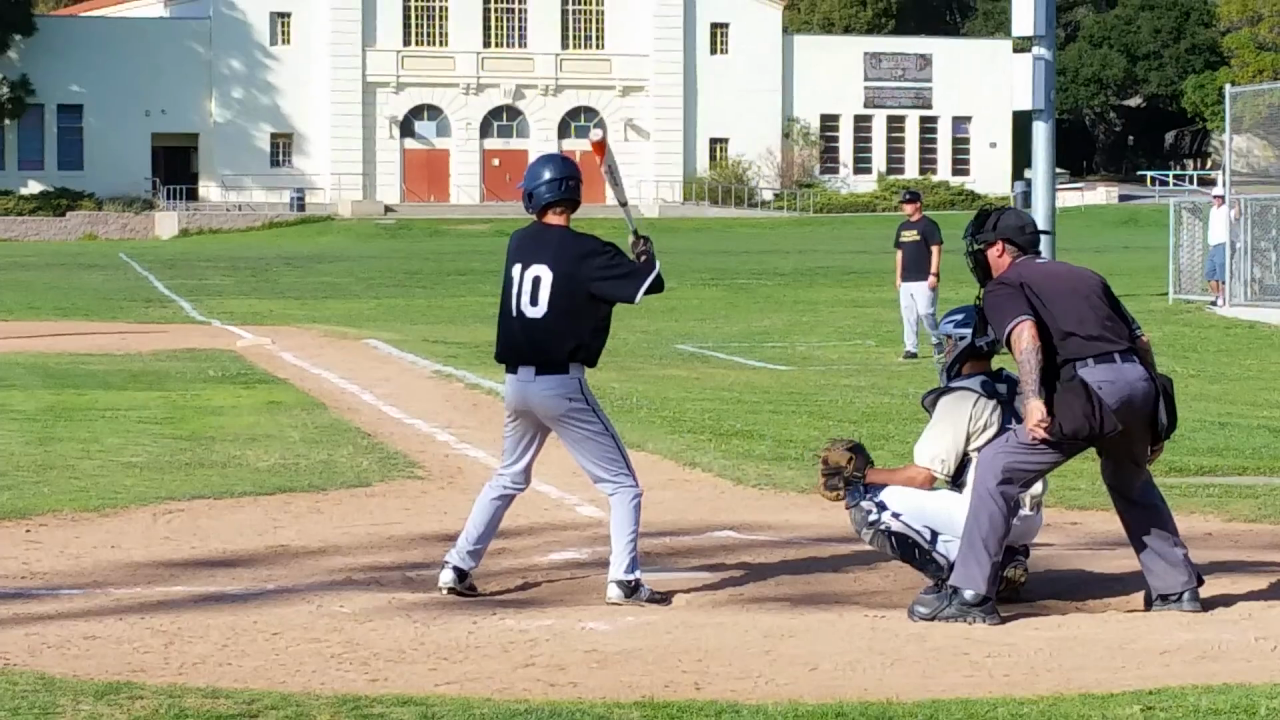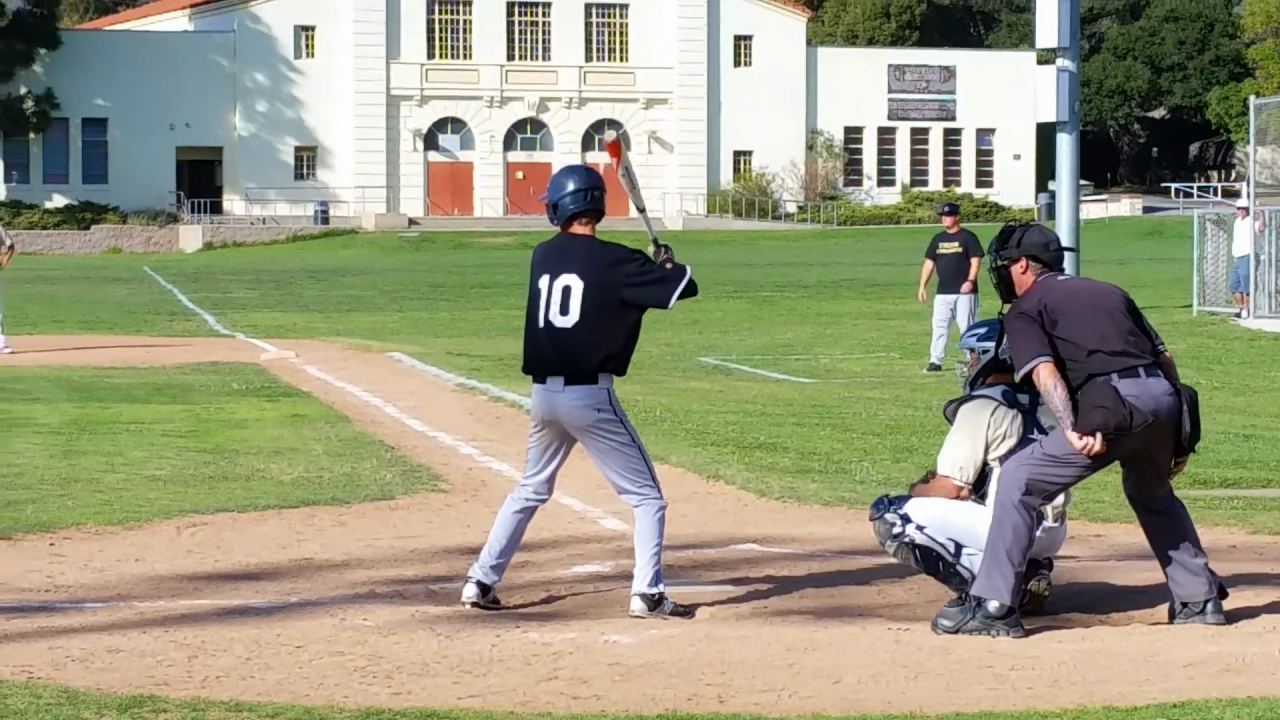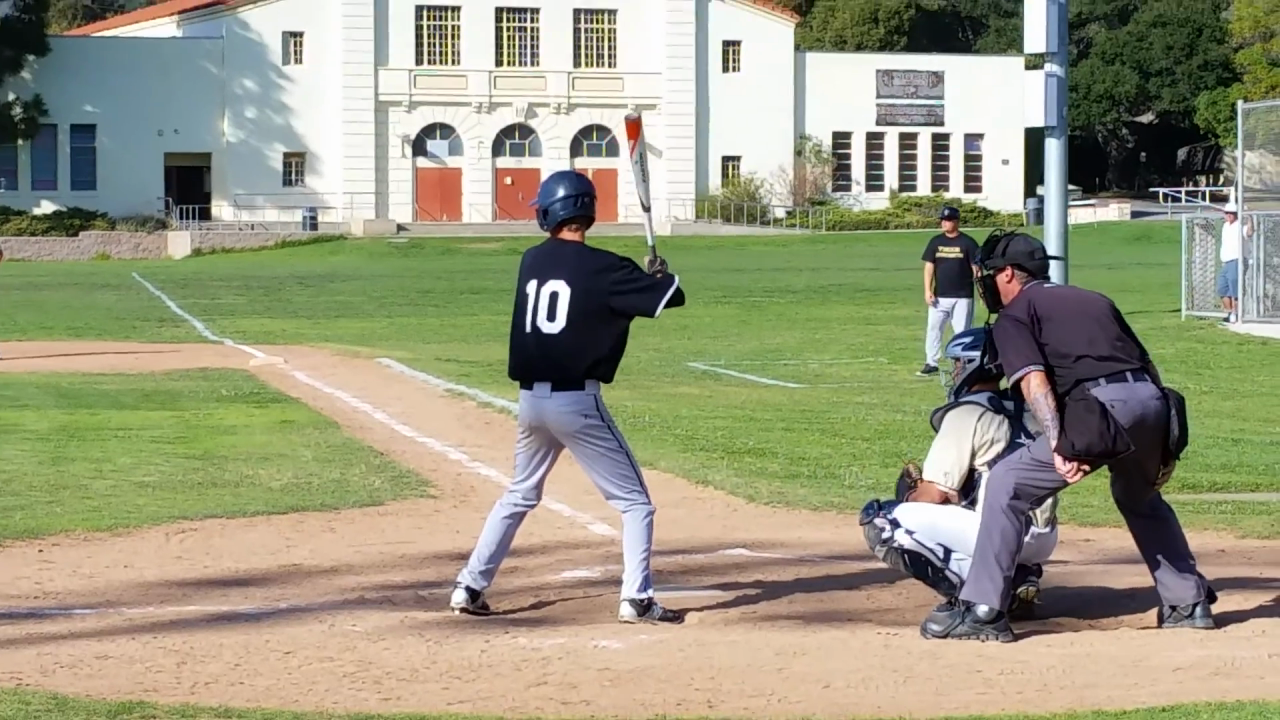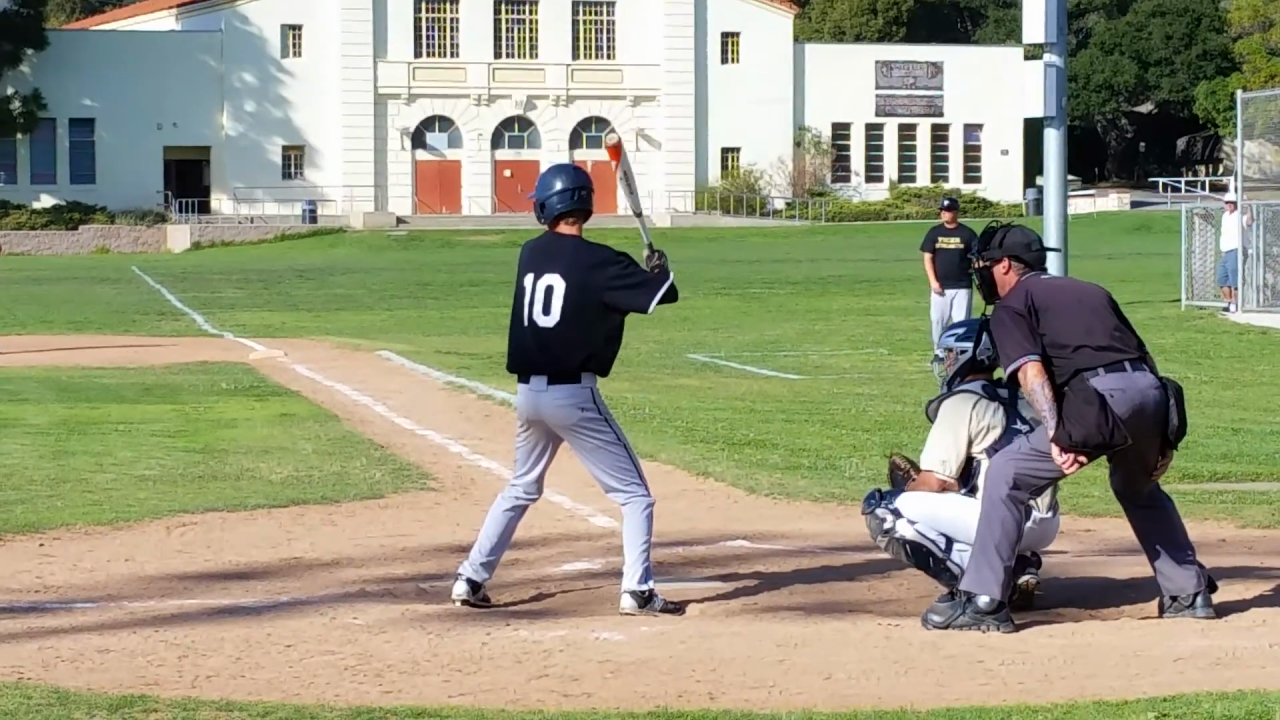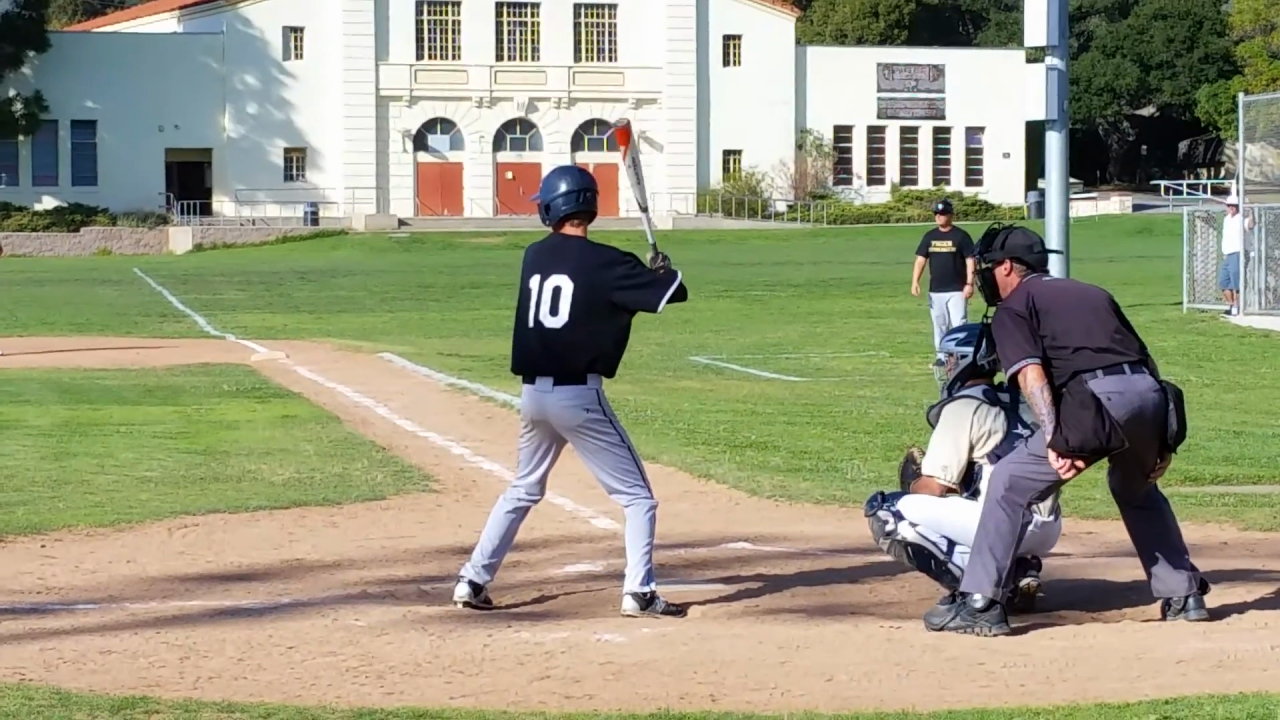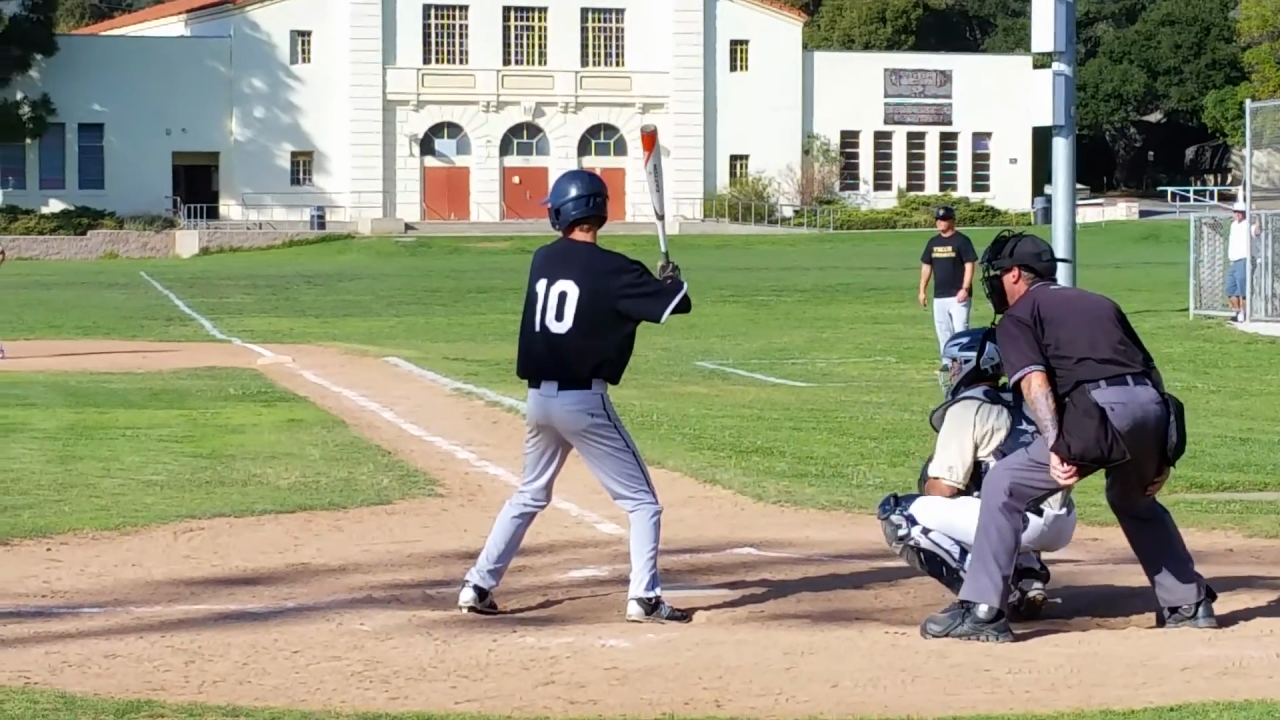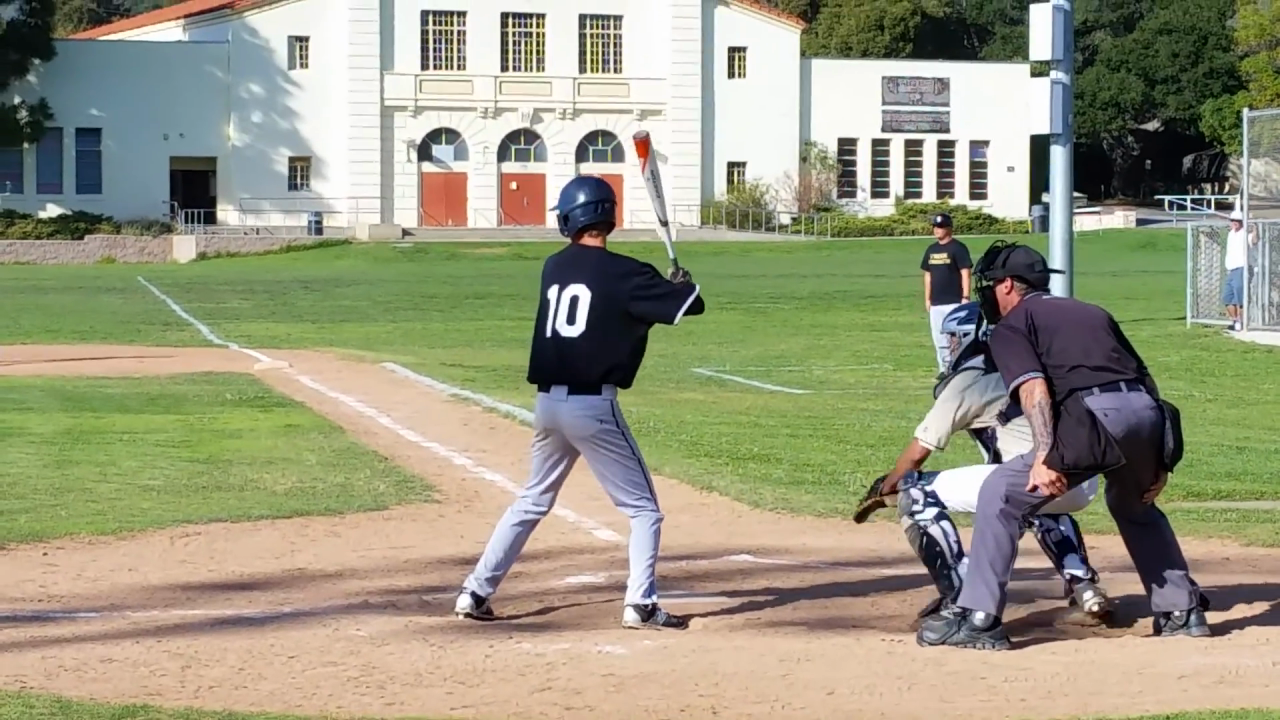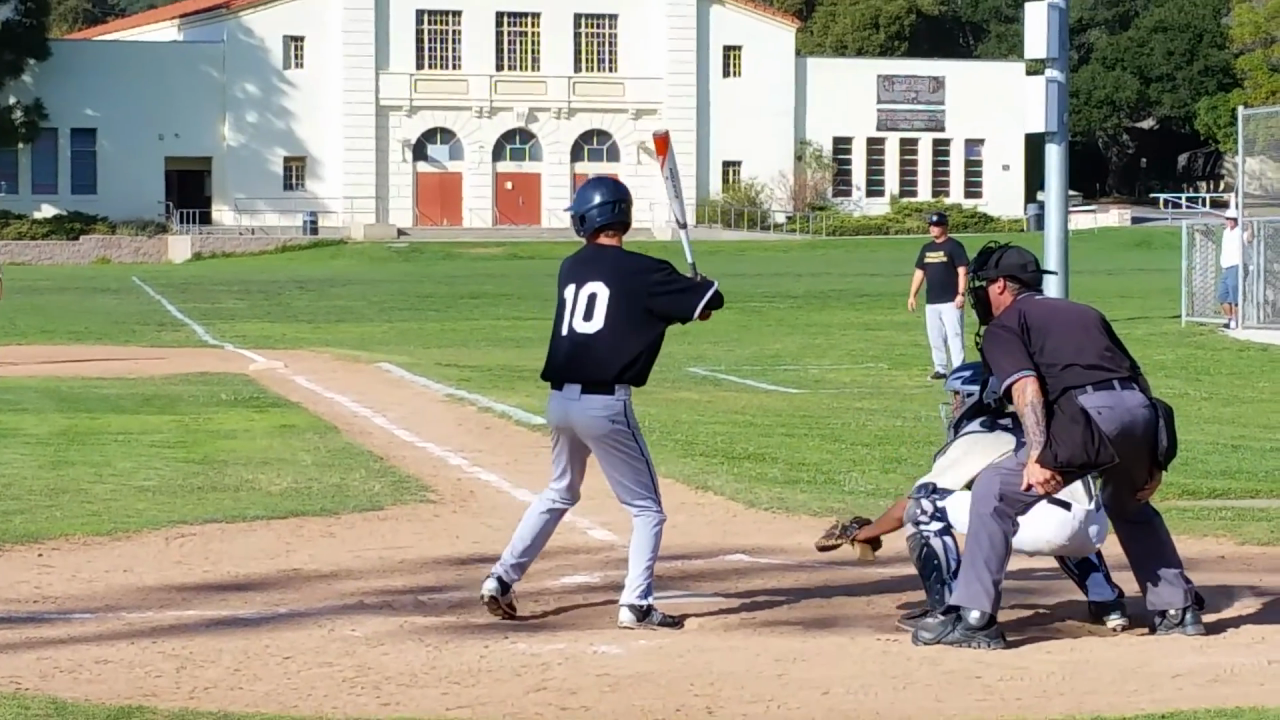
dt=0.3s
person 1, frame 1
left shoulder: (518, 243)
right shoulder: (585, 250)
right elbow: (650, 284)
left wrist: (623, 260)
right wrist: (643, 256)
left hip: (517, 382)
right hip: (561, 385)
left knee: (508, 478)
right knee: (622, 484)
left ankle: (457, 566)
right ankle: (624, 581)
person 1, frame 2
left shoulder: (542, 255)
right shoulder: (614, 259)
right elbow: (684, 287)
left wrist: (648, 268)
right wrist: (666, 264)
left hip: (545, 393)
right hip: (590, 395)
left knee: (530, 490)
right knee: (647, 497)
left ankle: (480, 581)
right ankle: (647, 594)
person 1, frame 3
left shoulder: (531, 260)
right shoulder: (602, 266)
right elbow: (672, 297)
left wrist: (638, 278)
right wrist: (657, 274)
left hip: (532, 399)
right hip: (577, 401)
left knee: (518, 495)
right knee: (635, 502)
left ankle: (468, 587)
right ankle: (637, 599)
person 1, frame 4
left shoulder: (530, 253)
right shoulder: (598, 260)
right elbow: (664, 294)
left wrist: (635, 273)
right wrist: (656, 269)
left hip: (529, 392)
right hip: (573, 394)
left knee: (520, 489)
right knee: (634, 494)
left ankle: (470, 579)
right ankle: (637, 591)
person 1, frame 5
left shoulder: (533, 255)
right shoulder: (605, 262)
right elbow: (674, 292)
left wrist: (639, 274)
right wrist: (659, 270)
left hip: (534, 393)
right hip: (578, 395)
left knee: (522, 490)
right knee: (637, 496)
left ankle: (472, 581)
right ankle: (640, 593)
person 1, frame 6
left shoulder: (542, 259)
right shoulder: (611, 269)
right elbow: (678, 303)
left wrist: (650, 282)
right wrist: (670, 279)
left hip: (539, 398)
right hip: (583, 400)
left knee: (529, 496)
right knee: (642, 502)
left ankle: (477, 586)
right ankle: (644, 599)
person 1, frame 7
left shoulder: (553, 267)
right shoulder: (625, 272)
right elbow: (691, 305)
left wrist: (658, 289)
right wrist: (676, 285)
left hip: (549, 401)
right hip: (593, 405)
left knee: (532, 501)
right knee: (642, 509)
left ankle: (475, 592)
right ankle: (640, 605)
person 1, frame 8
left shoulder: (570, 267)
right shoulder: (642, 271)
right elbow: (710, 300)
left wrist: (675, 297)
right wrist: (691, 287)
left hip: (561, 400)
right hip: (605, 404)
left knee: (558, 495)
right knee: (646, 509)
left ankle: (501, 577)
right ankle: (636, 605)
person 2, frame 1
left shoulder: (1004, 286)
right shoulder: (1086, 275)
left elbow: (1025, 333)
right elbow: (1140, 342)
left wrist: (1032, 400)
right wrist: (1154, 418)
left hip: (1091, 390)
right hip: (1138, 384)
left knee: (997, 468)
right knee: (1131, 482)
left ankle: (970, 595)
right ankle: (1177, 588)
person 2, frame 2
left shoulder: (1026, 308)
right shoulder: (1110, 291)
left elbow: (1045, 371)
right elbow: (1164, 357)
left wrist: (1070, 429)
right wrist: (1177, 432)
left hip: (1113, 406)
right hip: (1163, 397)
left knee: (1019, 479)
right knee: (1153, 493)
left ankle: (994, 606)
right ankle: (1200, 599)
person 2, frame 3
left shoulder: (1014, 314)
right shoulder: (1095, 299)
left elbow: (1034, 381)
left wrist: (1058, 445)
right wrist: (1163, 443)
left hip: (1104, 409)
right hip: (1153, 402)
left knee: (1007, 484)
right knee: (1142, 498)
left ankle: (983, 612)
right ankle: (1189, 603)
person 2, frame 4
left shoulder: (1010, 306)
right shoulder: (1092, 290)
left elbow: (1031, 372)
left wrist: (1055, 436)
right wrist: (1161, 436)
left hip: (1100, 398)
right hip: (1151, 392)
left knee: (1006, 474)
right knee: (1139, 488)
left ankle: (983, 601)
right ankle: (1189, 593)
person 2, frame 5
left shoulder: (1012, 308)
right shoulder: (1094, 293)
left elbow: (1032, 375)
left wrist: (1053, 441)
right wrist: (1158, 441)
left hip: (1100, 402)
right hip: (1152, 396)
left knee: (1009, 482)
right knee: (1137, 490)
left ankle: (979, 603)
right ankle: (1183, 595)
person 2, frame 6
left shoulder: (1018, 316)
right shoulder: (1102, 303)
left elbow: (1035, 383)
left wrist: (1057, 448)
right wrist: (1159, 453)
left hip: (1102, 411)
right hip: (1151, 407)
left knee: (1004, 485)
right knee: (1135, 501)
left ankle: (983, 611)
right ankle: (1189, 604)
person 2, frame 7
left shoulder: (1010, 325)
right shoulder: (1093, 312)
left elbow: (1034, 388)
left wrist: (1045, 456)
right wrist: (1156, 460)
left hip: (1097, 418)
right hip: (1147, 415)
left knee: (1000, 494)
right knee: (1135, 506)
left ankle: (979, 619)
right ankle: (1182, 611)
person 2, frame 8
left shoulder: (1003, 325)
right shoulder: (1085, 312)
left elbow: (1026, 387)
left wrist: (1038, 455)
right wrist: (1150, 459)
left hip: (1089, 416)
right hip: (1140, 412)
left knee: (993, 492)
right knee: (1130, 505)
left ankle: (974, 618)
right ankle: (1178, 609)
person 3, frame 1
left shoulder: (960, 397)
right shoulder: (1015, 389)
left elbow: (921, 477)
left wrist: (866, 474)
right hip: (1028, 520)
left knee: (866, 504)
right ankle: (1005, 557)
person 3, frame 2
left shoulder: (981, 406)
right shoulder: (1039, 402)
left elbow: (949, 487)
left wrist: (917, 490)
right wrist: (969, 491)
right hip: (1052, 533)
left knee: (889, 515)
right ankle: (1029, 572)
person 3, frame 3
left shoulder: (966, 412)
right shoulder: (1024, 411)
left elbow: (934, 494)
left wrist: (908, 497)
right hip: (1043, 538)
left knee: (879, 520)
right ankle: (1017, 576)
person 3, frame 4
left shoulder: (961, 400)
right shoulder: (1018, 399)
left elbow: (933, 482)
left wrist: (908, 488)
right hip: (1044, 524)
left knee: (881, 509)
right ankle: (1019, 568)
person 3, frame 5
left shoulder: (962, 406)
right shoulder: (1021, 403)
left elbow: (934, 488)
left wrist: (913, 483)
right wrist: (928, 469)
right hip: (1047, 529)
left knee: (883, 511)
right ankle: (1020, 570)
person 3, frame 6
left shoulder: (966, 407)
right shoulder: (1025, 404)
left elbow: (943, 489)
left wrist: (928, 483)
left hip: (1025, 522)
right hip: (1061, 525)
left knee: (896, 514)
right ankle: (1029, 579)
person 3, frame 7
left shoulder: (967, 379)
left elbow: (918, 450)
left wrist: (888, 484)
right hip: (1081, 481)
left knee: (916, 494)
left ankle: (959, 598)
right ankle: (1082, 586)
person 3, frame 8
left shoulder: (973, 440)
right shoulder: (1024, 425)
left elbow: (914, 500)
left wrist: (868, 530)
left hip: (1051, 521)
right hip: (1093, 525)
left knee: (925, 504)
right ankle: (1107, 604)
